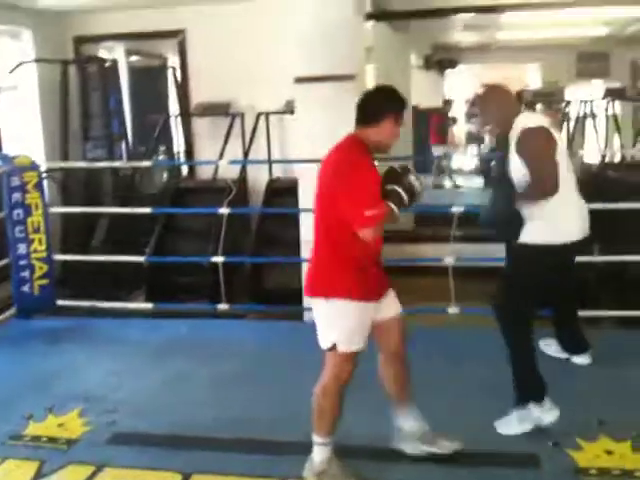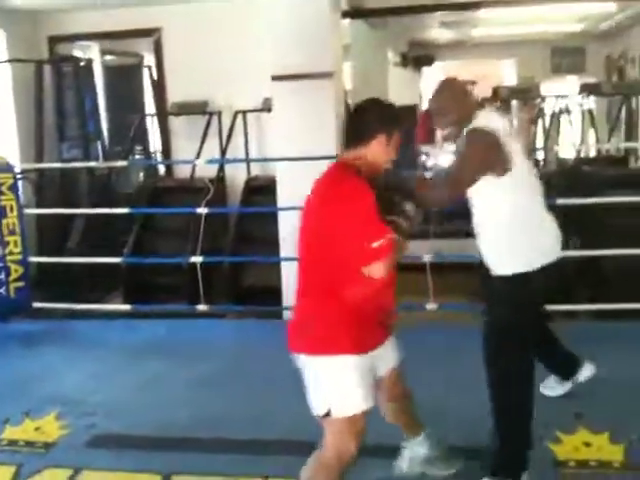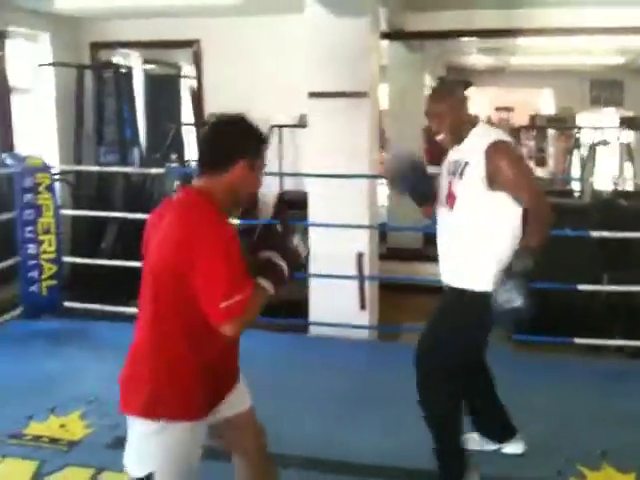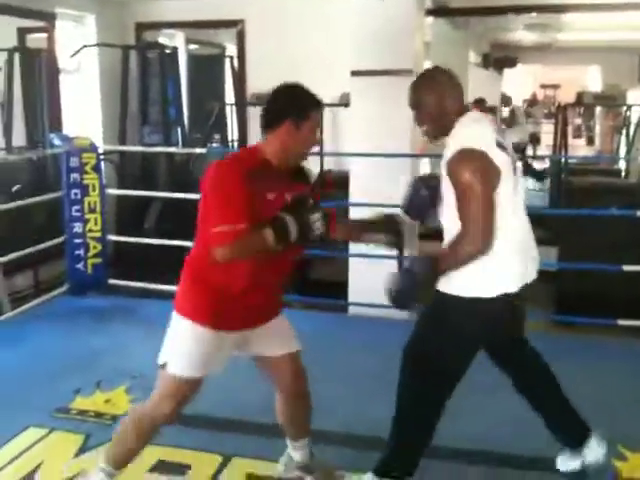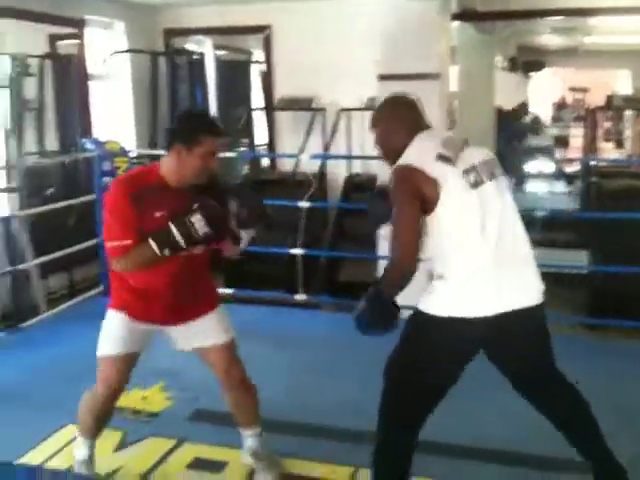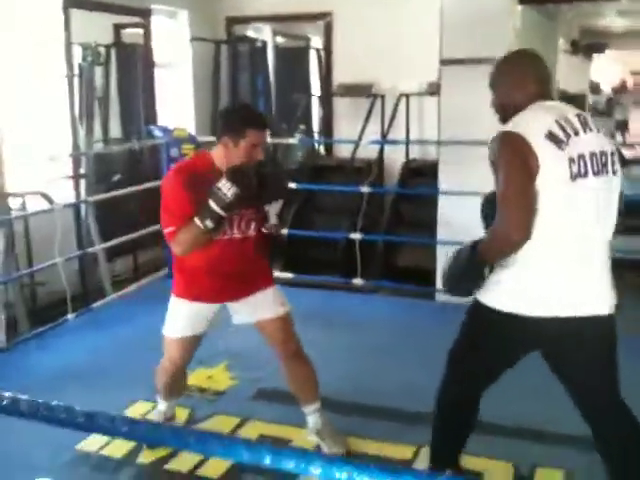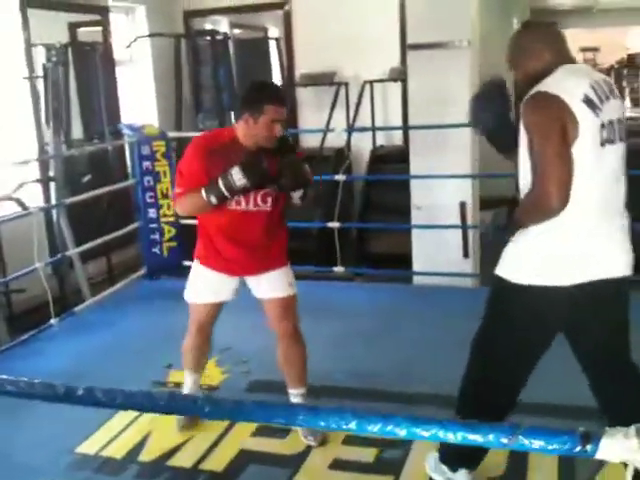
dt=0.7s
person 1, frame 1
left shoulder: (529, 134)
right shoulder: (533, 124)
left elbow: (547, 184)
left wrist: (508, 198)
left hip: (547, 235)
right hip: (572, 226)
left knee: (511, 306)
right knee: (558, 284)
left ankle: (534, 401)
right ankle: (575, 346)
person 1, frame 2
left shoulder: (481, 136)
right shoulder: (483, 135)
left elbow: (448, 190)
left hip: (523, 257)
right hip: (516, 254)
left knee: (504, 354)
right knee: (523, 323)
right ankle: (570, 368)
person 1, frame 3
left shoulder: (496, 151)
right shoulder: (457, 152)
left elbow: (538, 209)
right elbow: (441, 202)
left wrist: (521, 263)
right wrist: (417, 184)
left hip: (480, 282)
right hip: (462, 278)
left knee: (433, 361)
right knee: (463, 358)
right ankle: (499, 432)
person 1, frame 4
left shoulder: (465, 155)
right shoulder: (482, 130)
left elbow: (475, 240)
right wrist: (437, 199)
left hip: (479, 285)
right hip: (511, 274)
left knee: (423, 366)
right knee: (512, 351)
right ankle: (580, 441)
person 1, frame 5
left shoulder: (408, 172)
right shoulder: (475, 151)
left elbow: (403, 260)
left wrist: (377, 299)
left hip: (459, 304)
right hip: (520, 296)
left knee: (404, 393)
right knee: (547, 385)
person 1, frame 6
left shoulder: (514, 139)
right shoulder: (596, 133)
left elbow: (514, 228)
left wrist: (474, 257)
left hip: (519, 300)
right hip: (589, 298)
left knee: (460, 384)
right knee: (605, 408)
person 1, frame 7
left shoulder: (545, 101)
right shoulder: (603, 89)
left elbow: (551, 197)
left wrist: (509, 220)
right wrist: (511, 136)
left hip: (546, 269)
left knee: (493, 369)
person 2, frame 1
left shoulder: (351, 154)
right shoulder: (352, 162)
right elbow: (368, 228)
left wrist: (390, 188)
right wrist: (399, 194)
left hip: (363, 273)
right hip: (341, 283)
left knee: (395, 345)
right knee: (340, 369)
left ankle: (411, 430)
person 2, frame 2
left shoulder: (342, 181)
right shoulder: (348, 190)
right elbow: (379, 266)
left wrist: (389, 225)
right wrist: (402, 226)
left hip: (362, 323)
right hip: (329, 337)
left knee: (393, 388)
right knee: (343, 443)
person 2, frame 3
left shoulder: (175, 208)
right shoulder: (209, 227)
right elbow: (232, 321)
left wrist: (249, 256)
right wrist: (273, 267)
right hip: (169, 392)
left knee: (251, 443)
person 2, frame 4
left shoulder: (296, 176)
right shoulder: (229, 173)
left elbow: (321, 227)
right elbow: (226, 250)
right wrist: (287, 229)
left hip: (262, 310)
right hip: (208, 309)
left knee: (293, 382)
right knee: (167, 403)
person 2, frame 5
left shoulder: (208, 189)
right shoulder: (128, 190)
left elbow: (227, 249)
right elbow: (122, 262)
left wrist: (237, 229)
right wrist: (177, 234)
left hip: (195, 302)
right hip: (135, 306)
left knee: (234, 376)
right knee: (108, 386)
left ankle: (254, 446)
person 2, frame 6
left shoulder: (254, 175)
right shoulder: (182, 177)
left elbow: (268, 227)
right elbow: (181, 245)
left wrist: (274, 203)
right wrist: (220, 204)
left hip: (252, 280)
right hip: (196, 287)
left knee: (289, 349)
right knee: (174, 359)
left ankle: (317, 424)
right ankle: (162, 411)
person 2, frame 7
left shoulder: (280, 151)
right shoulder: (205, 147)
left elbow: (297, 201)
right elbow: (181, 205)
left wrist: (296, 181)
right wrist: (226, 185)
left hip: (268, 256)
right hip: (215, 257)
left knee: (287, 330)
right knee: (198, 325)
left ankle: (298, 408)
right ankle: (190, 392)
